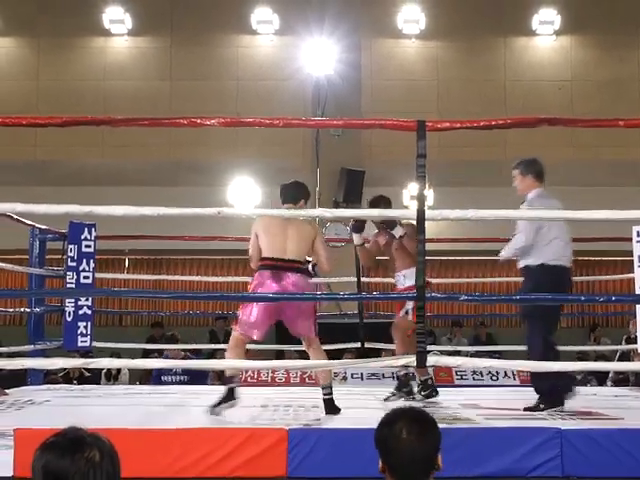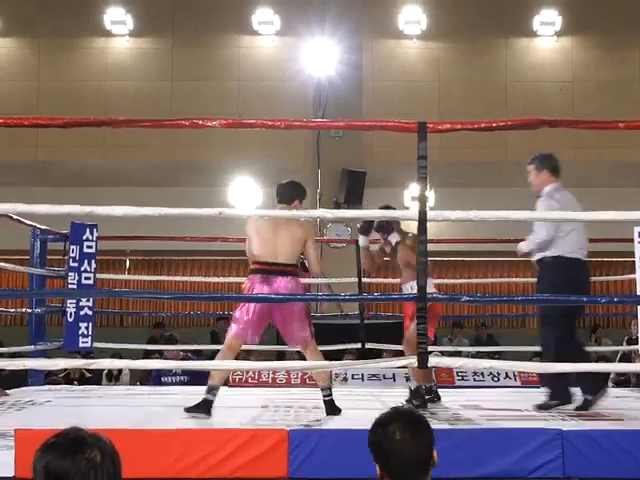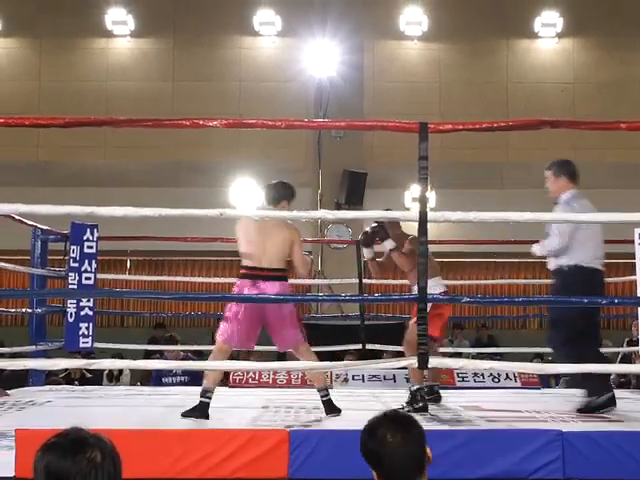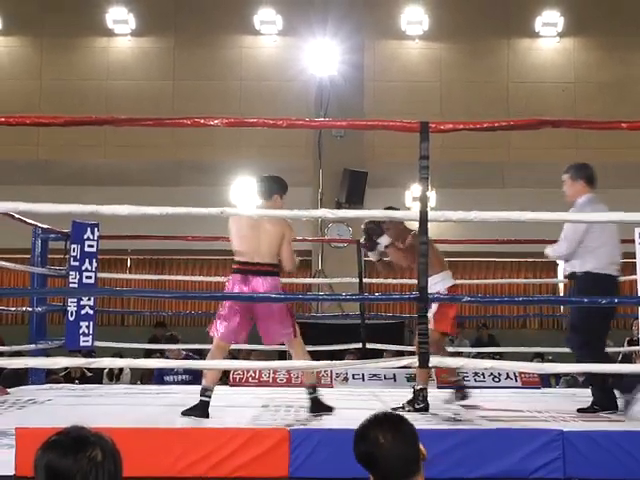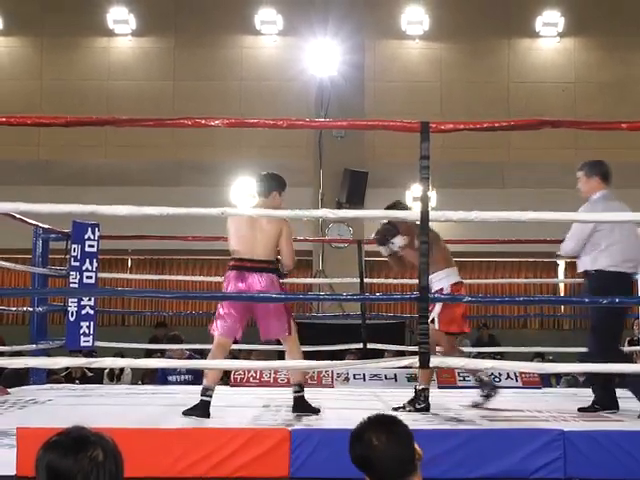
dt=0.1s
person 1, frame 1
left shoulder: (532, 205)
right shoulder: (553, 204)
left elbow: (523, 242)
left wrist: (505, 253)
right wrist: (515, 255)
left hip: (542, 274)
right hip: (558, 273)
left knee: (537, 335)
right knee: (541, 334)
left ankle: (550, 396)
right ankle: (559, 385)
person 1, frame 2
left shoulder: (549, 199)
right shoulder: (568, 199)
left elbow: (544, 235)
left wrist: (524, 247)
right wrist: (535, 249)
left hip: (558, 268)
right hip: (575, 268)
left knee: (551, 331)
right knee: (566, 333)
left ankle: (559, 392)
right ankle: (591, 387)
person 1, frame 3
left shoulder: (567, 206)
right shoulder: (586, 206)
left elbow: (558, 244)
left wrist: (538, 249)
left hip: (574, 277)
right hip: (592, 277)
left knee: (560, 337)
right knee: (585, 342)
left ankle: (596, 387)
right ankle: (603, 395)
person 1, frame 4
left shoulder: (581, 211)
right shoulder: (604, 211)
left elbow: (565, 248)
left wrist: (551, 251)
left hip: (589, 282)
right hip: (606, 282)
left knee: (580, 341)
right knee: (592, 343)
right ankle: (603, 399)
person 1, frame 5
left shoulder: (591, 208)
left elbow: (570, 247)
left wrist: (564, 249)
left hip: (603, 280)
left knee: (603, 343)
right knee: (604, 343)
right ankle: (604, 399)
person 2, frame 1
left shoulder: (261, 221)
right shoulder: (311, 226)
left elbow: (254, 262)
right elbow: (325, 267)
right wrist: (311, 267)
left hip: (267, 280)
right hip: (298, 283)
left knee: (237, 339)
right knee: (312, 344)
left ankle: (229, 391)
right ankle: (329, 401)
person 2, frame 2
left shoulder: (254, 222)
right shoulder: (304, 227)
right elbow: (316, 270)
left hip: (259, 285)
right hip: (289, 286)
left knee: (231, 345)
right knee: (309, 346)
left ankle: (207, 401)
right ankle: (329, 401)
person 2, frame 3
left shoulder: (243, 223)
right shoulder: (290, 230)
right elbow: (302, 271)
right wrist: (306, 261)
left hip: (247, 288)
right hip: (276, 290)
left knee: (221, 348)
right knee: (302, 348)
left ankle: (203, 405)
right ankle: (327, 401)
person 2, frame 4
left shoulder: (235, 219)
right shoulder: (282, 224)
right elbow: (289, 265)
right wrist: (290, 254)
left hip: (239, 283)
right hip: (267, 285)
left knee: (219, 345)
right knee: (295, 343)
left ankle: (203, 404)
right ankle: (314, 399)
person 2, frame 5
left shoulder: (234, 216)
right shoulder: (280, 221)
right elbow: (288, 262)
right wrist: (278, 266)
left hip: (236, 280)
right hip: (265, 282)
left knee: (221, 344)
right knee: (291, 339)
left ankle: (204, 404)
right ankle: (299, 400)
person 3, frame 1
left shoulder: (408, 228)
right shoulder: (379, 236)
left elbow: (417, 250)
right elbow: (367, 263)
left wrist: (398, 229)
right wrist: (357, 236)
left hip: (417, 287)
right hip: (404, 289)
left knee: (398, 330)
right knee: (410, 339)
left ankle: (404, 383)
right ankle: (427, 386)
person 3, frame 2
left shoulder: (410, 239)
right shoulder: (387, 245)
left elbow: (414, 261)
right elbow: (369, 268)
left wrist: (394, 236)
right wrist: (363, 240)
right hip: (412, 299)
left knee: (410, 343)
right knee: (415, 347)
left ankle: (417, 396)
right ankle: (430, 392)
person 3, frame 3
left shoulder: (412, 243)
right shoulder: (396, 247)
left elbow: (408, 267)
right elbow: (377, 272)
left wrist: (387, 243)
right wrist: (368, 249)
left hip: (434, 297)
left knee: (411, 343)
right knee: (421, 346)
left ankle: (417, 398)
right ankle: (433, 390)
person 3, frame 4
left shoulder: (414, 239)
right shoulder: (400, 243)
left elbow: (406, 262)
right elbow: (389, 269)
left wrist: (383, 239)
right wrist: (374, 251)
left hip: (443, 292)
right hip: (435, 294)
right knee: (434, 344)
left ankle: (420, 398)
right ankle: (458, 386)
person 3, frame 5
right shoulder: (410, 238)
left elbow: (421, 260)
right elbow: (400, 266)
left wrist: (397, 239)
right wrist: (385, 247)
left hip: (448, 290)
right hip: (445, 292)
right knee: (448, 346)
left ankle: (420, 398)
right ankle: (486, 385)
